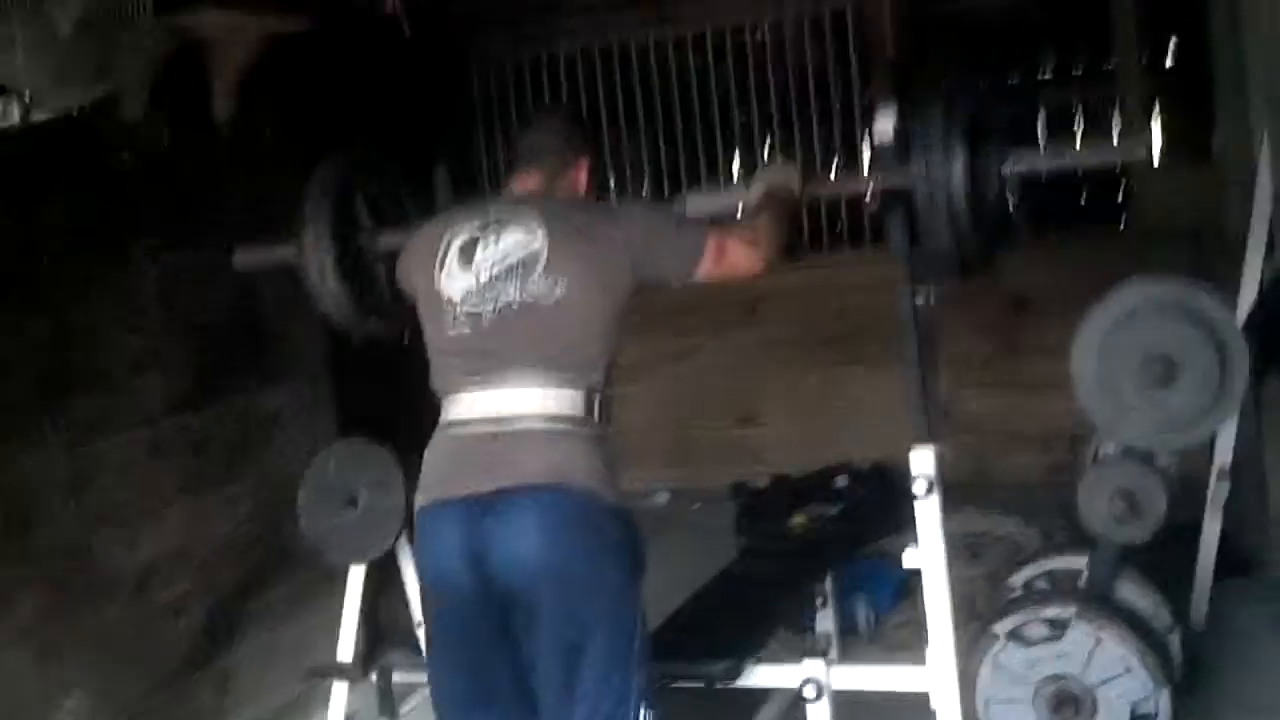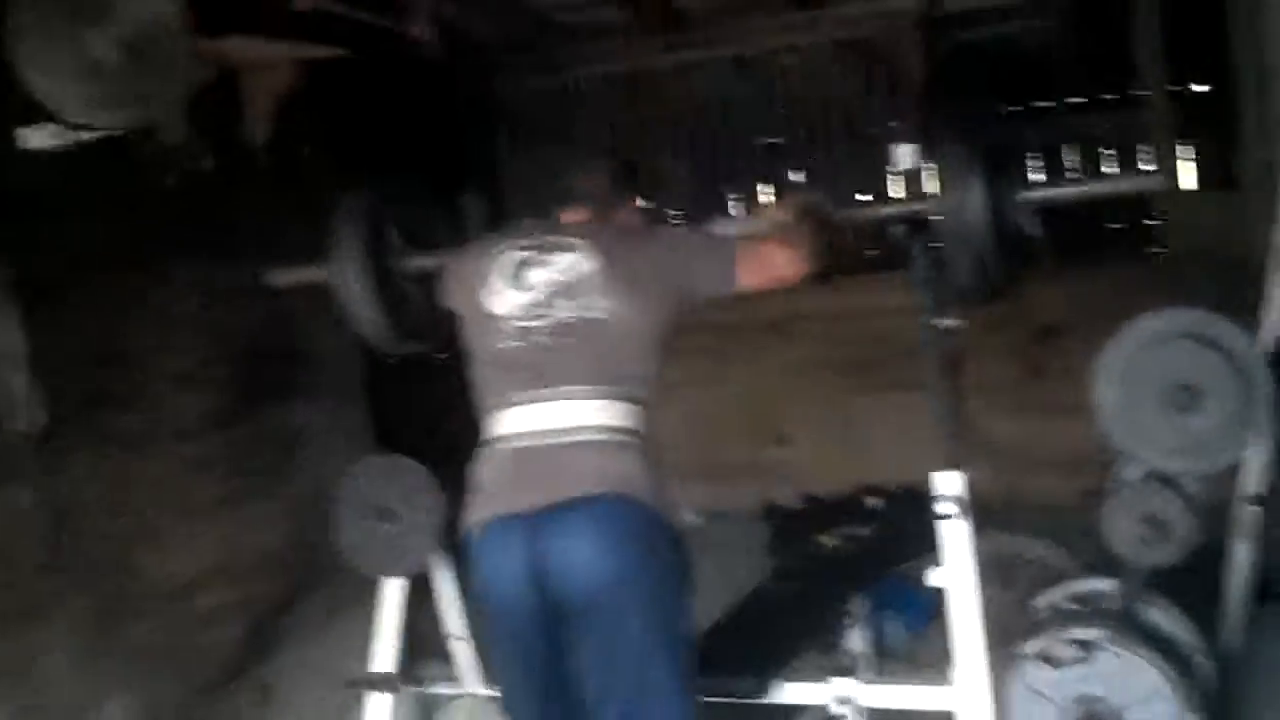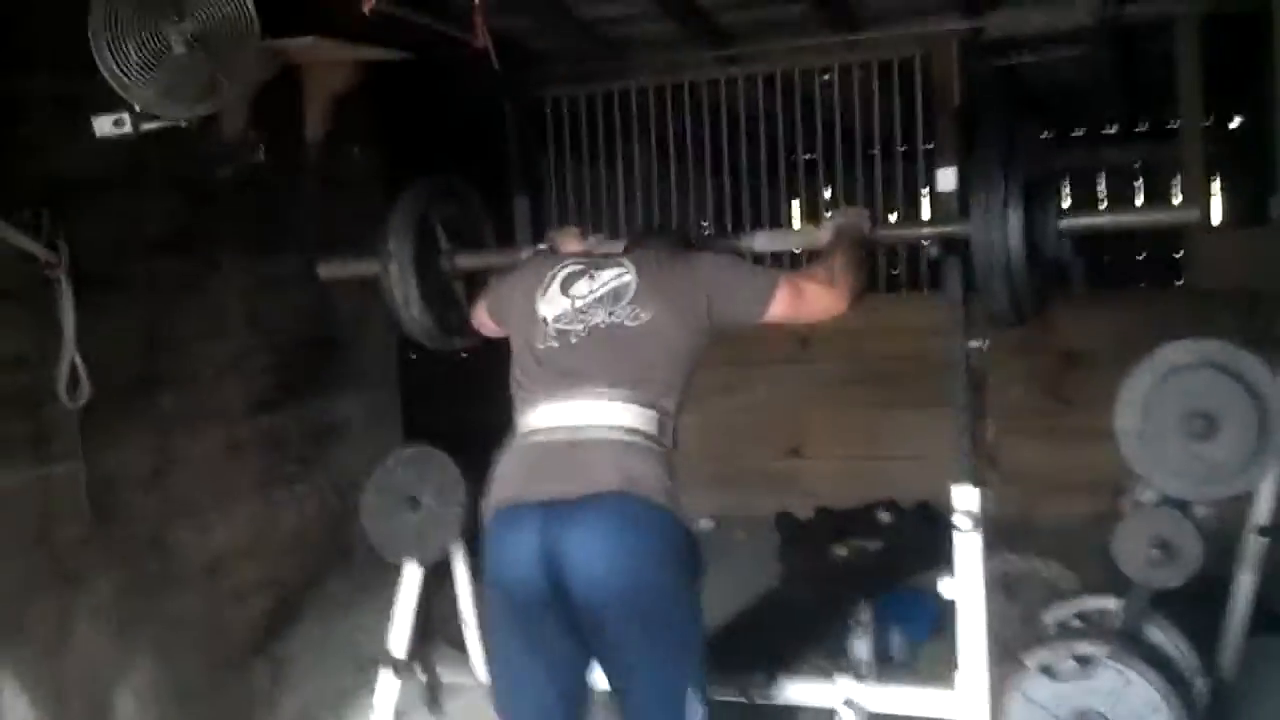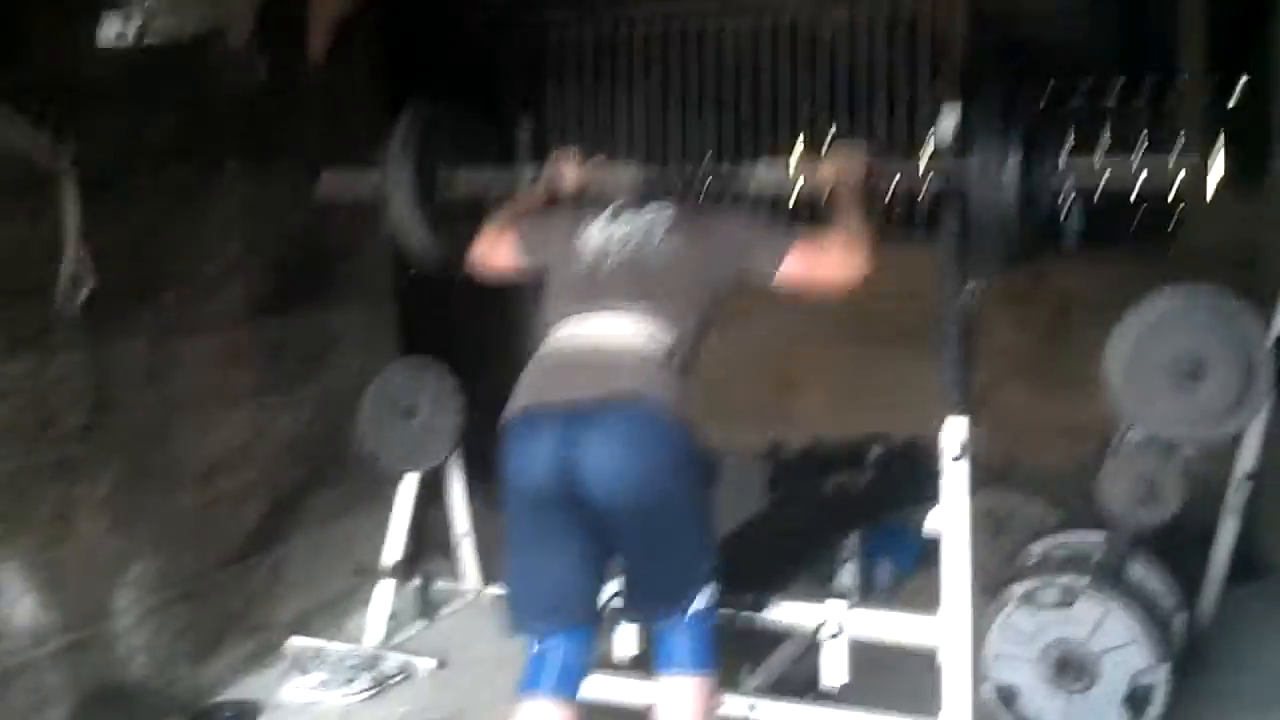
dt=0.3s
person 1, frame 1
left shoulder: (433, 242)
right shoulder: (610, 230)
right elbow: (748, 254)
right wrist: (777, 194)
left hip: (445, 509)
right hip: (556, 503)
person 1, frame 2
left shoulder: (477, 264)
right shoulder: (653, 252)
right elbow: (787, 261)
right wrist: (804, 213)
left hip: (498, 527)
right hip: (606, 518)
person 1, frame 3
left shoulder: (537, 279)
right shoulder: (693, 274)
left elbow: (485, 319)
right elbow: (827, 297)
right wrist: (844, 236)
left hip: (513, 516)
right hip: (621, 513)
person 1, frame 4
left shoulder: (574, 221)
right shoulder: (719, 228)
left elbow: (484, 252)
right elbow: (845, 261)
left wrist: (550, 187)
right wrist: (844, 185)
left hip: (533, 427)
right hip: (635, 427)
left knee: (554, 640)
right knee: (681, 615)
